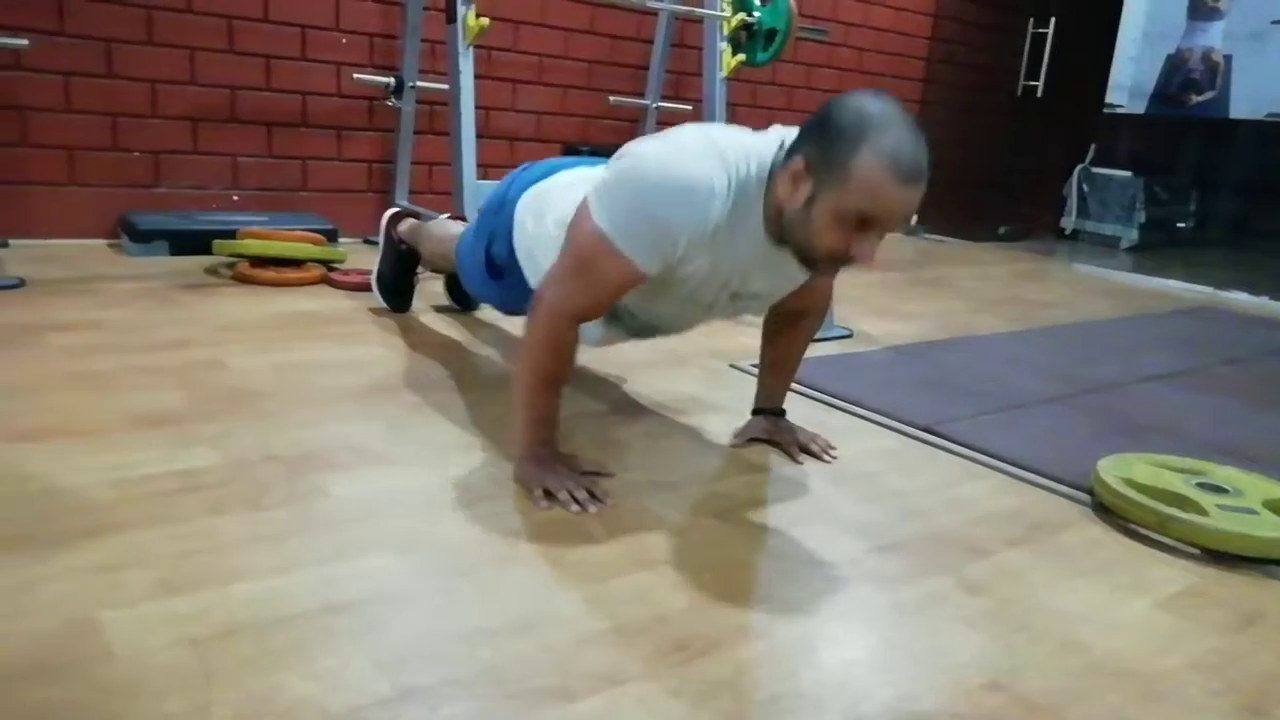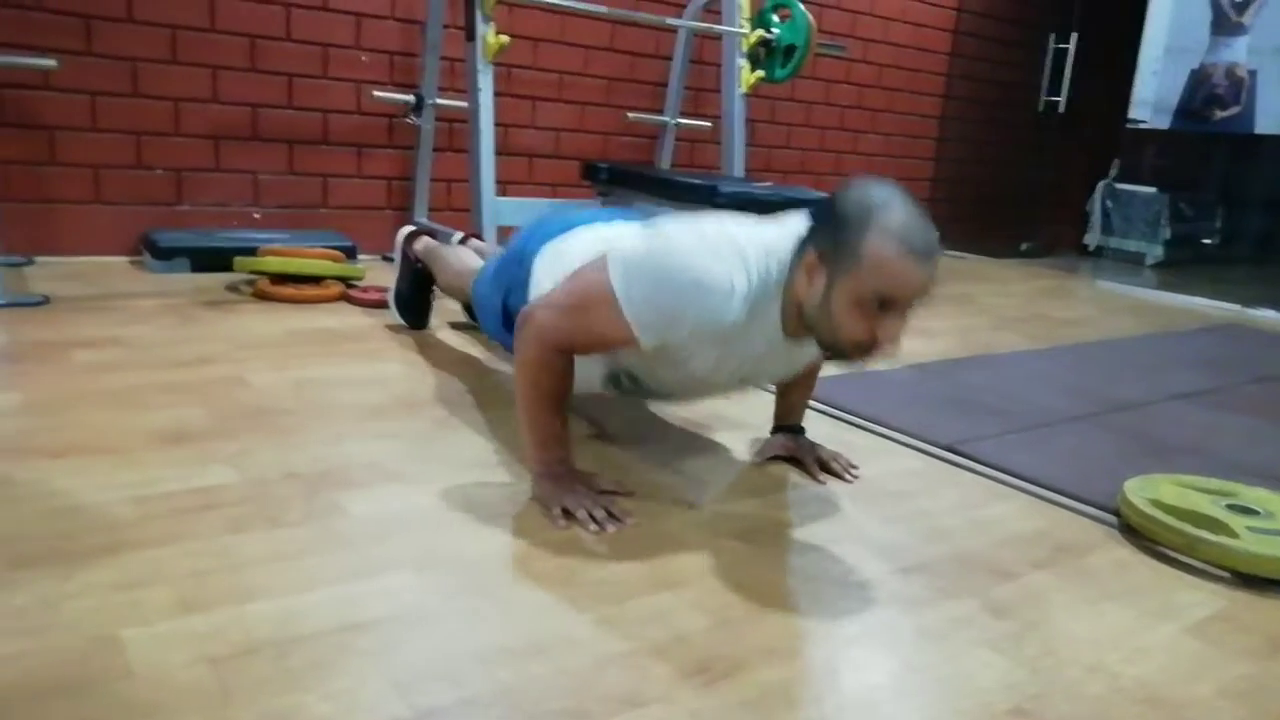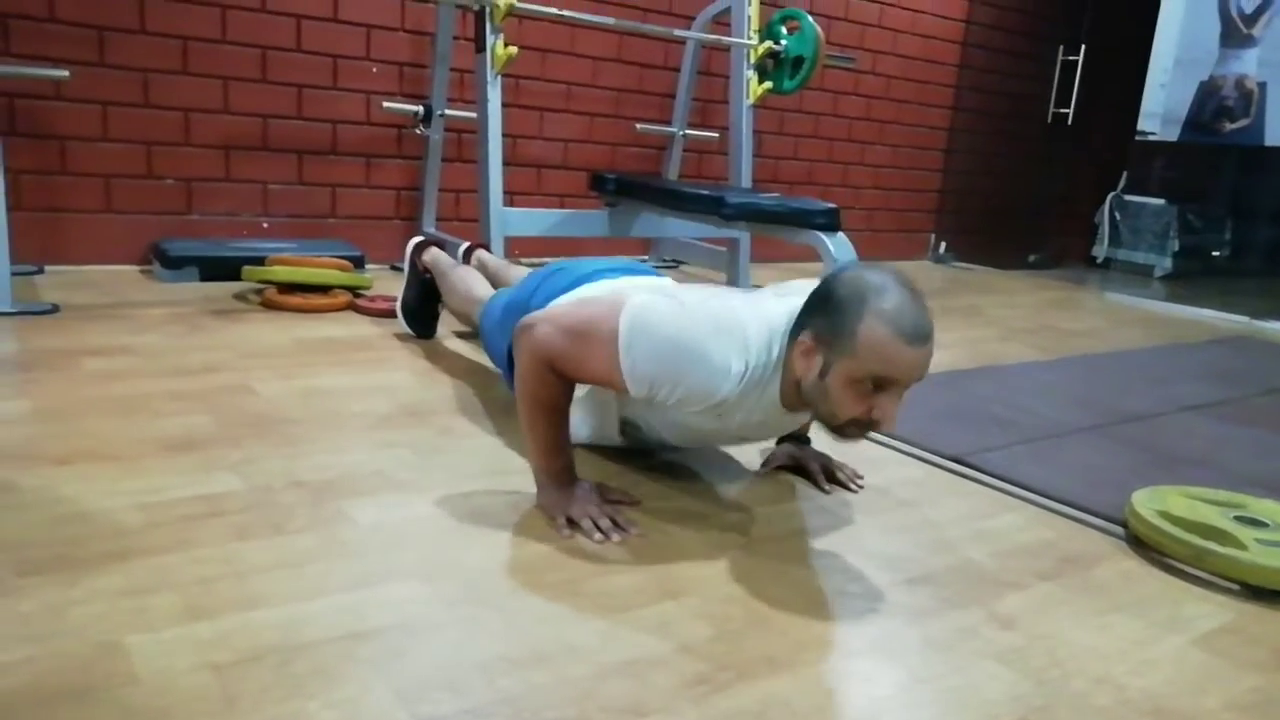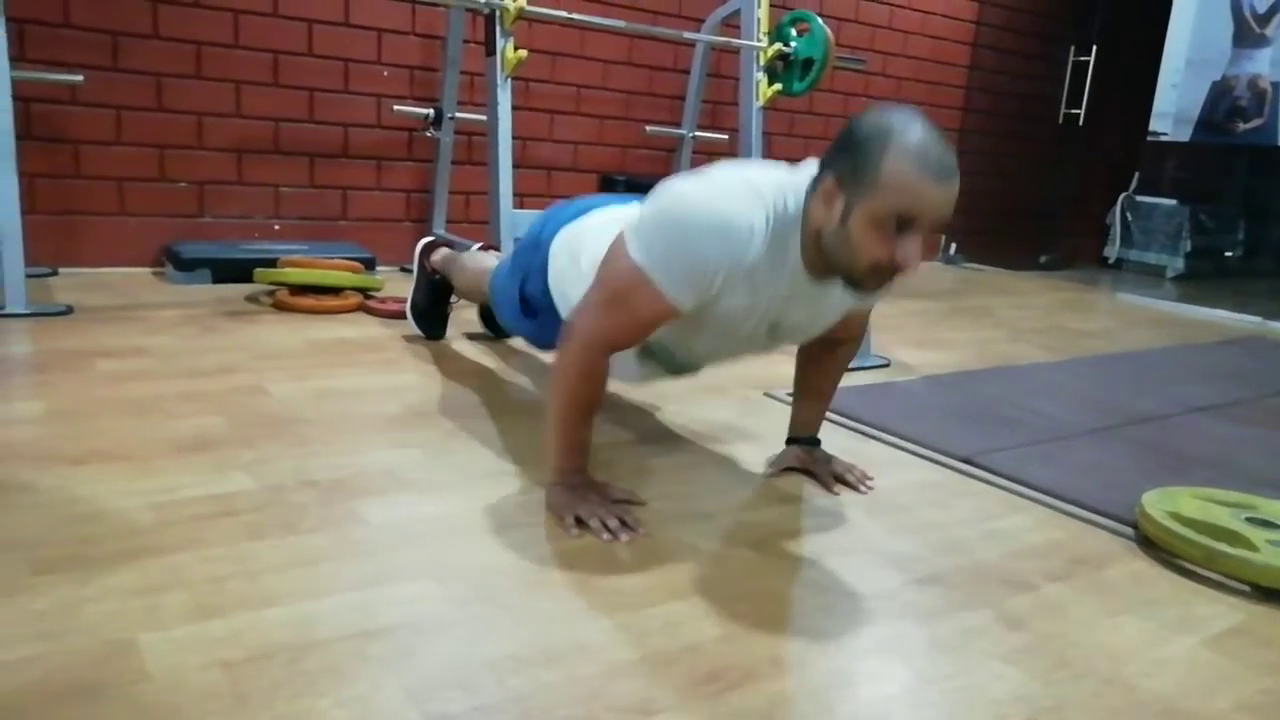
dt=0.4s
person 1, frame 1
left shoulder: (830, 209)
right shoulder: (680, 188)
left elbow: (798, 310)
right elbow: (557, 310)
left wrist: (769, 412)
right wrist: (535, 452)
left hip: (611, 217)
right hip: (536, 213)
right knee: (466, 261)
left ankle: (453, 225)
right ankle: (406, 232)
person 1, frame 2
left shoulder: (840, 278)
right shoulder: (710, 287)
right elbow: (541, 328)
left wrist: (788, 424)
right wrist: (549, 468)
left hip: (631, 243)
right hip: (557, 256)
right knee: (483, 287)
left ankle: (473, 244)
right ankle: (423, 250)
person 1, frame 3
left shoulder: (838, 331)
right shoulder: (711, 358)
right elbow: (536, 340)
left wrist: (793, 435)
right wrist: (555, 482)
left hip: (634, 291)
right hip: (556, 313)
right knee: (489, 310)
left ankle: (480, 256)
right ankle: (431, 260)
person 1, frame 4
left shoulder: (866, 242)
right shoulder: (717, 224)
left elbow: (834, 341)
right elbow: (587, 338)
left wrist: (803, 442)
right wrist: (567, 482)
left hip: (648, 258)
right hip: (569, 252)
right knee: (503, 300)
left ankle: (483, 252)
right ankle: (442, 263)
